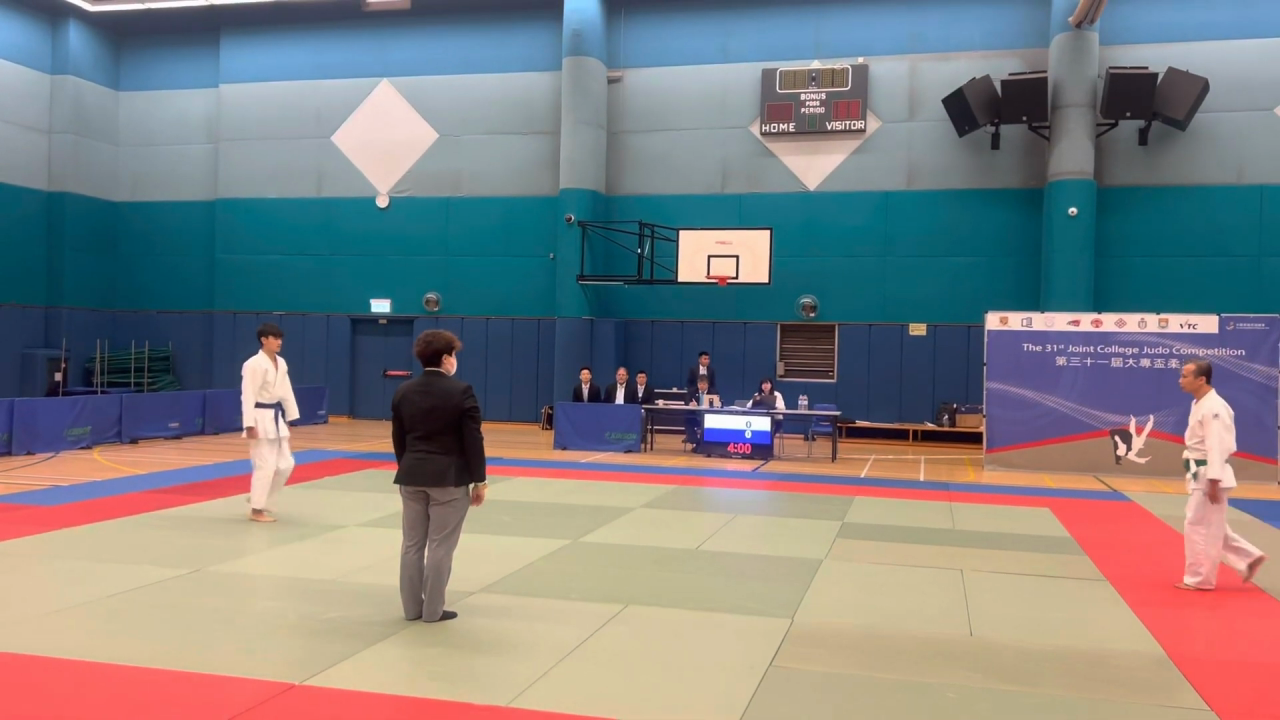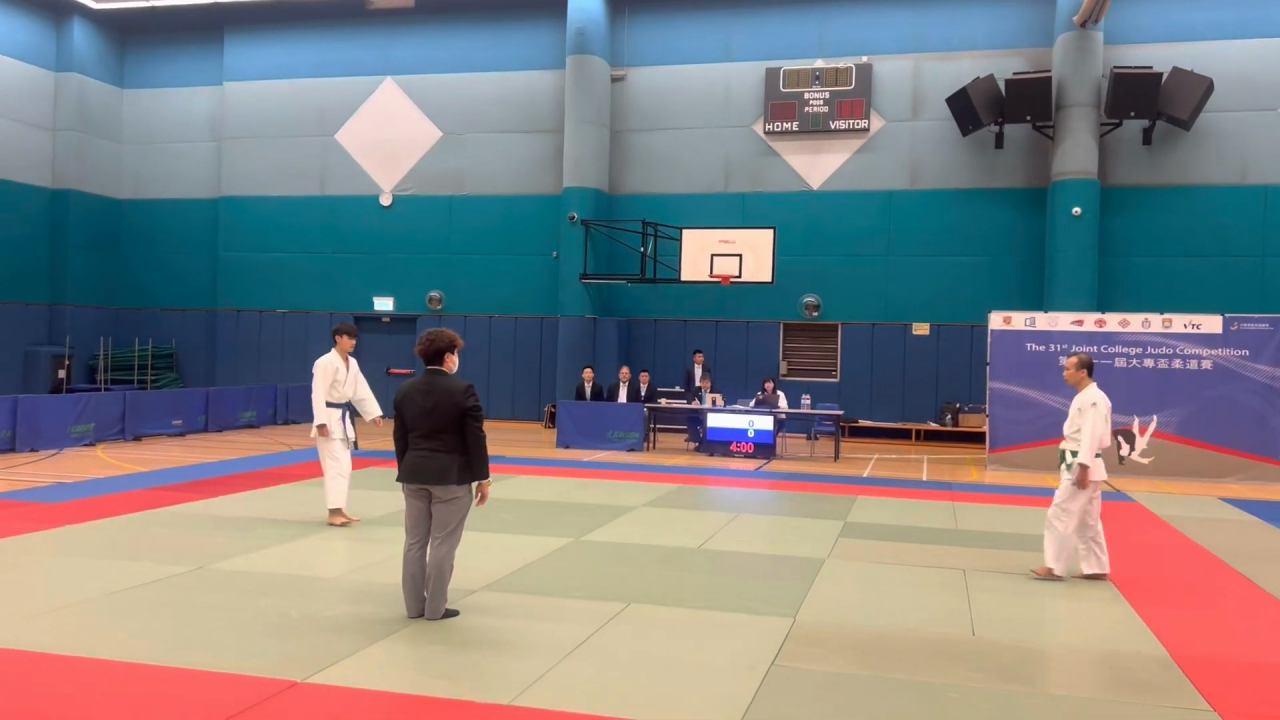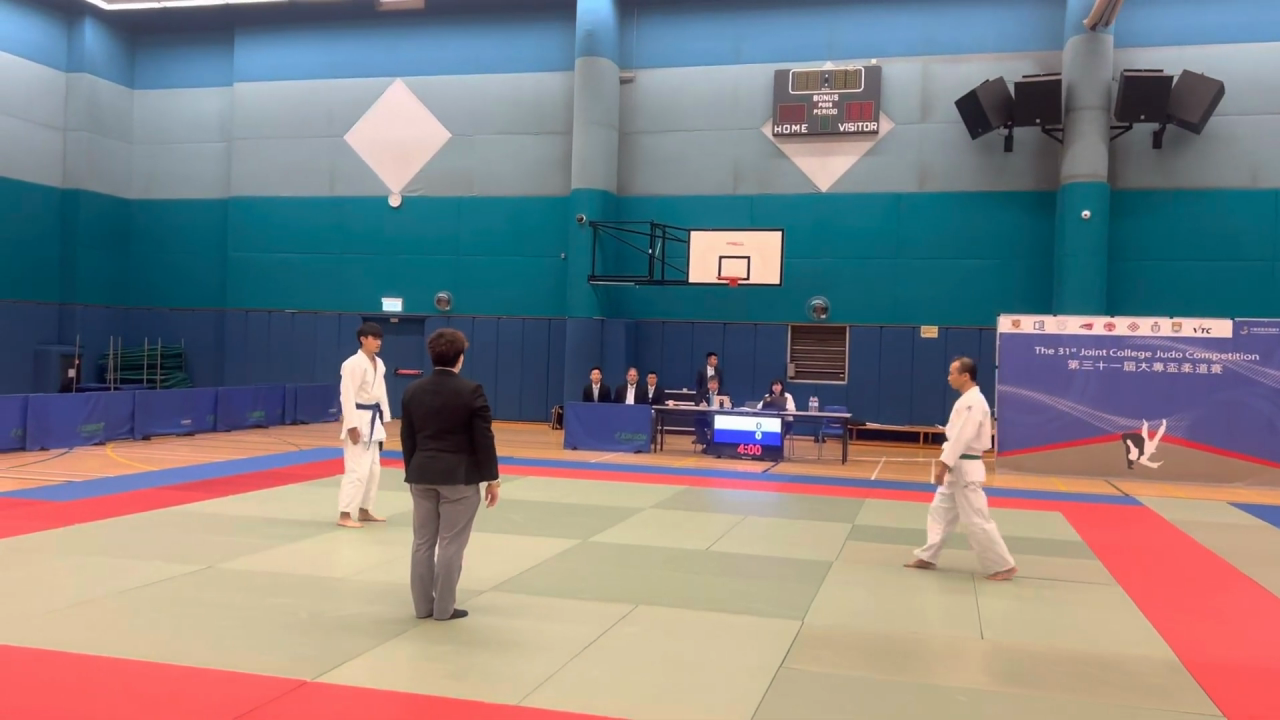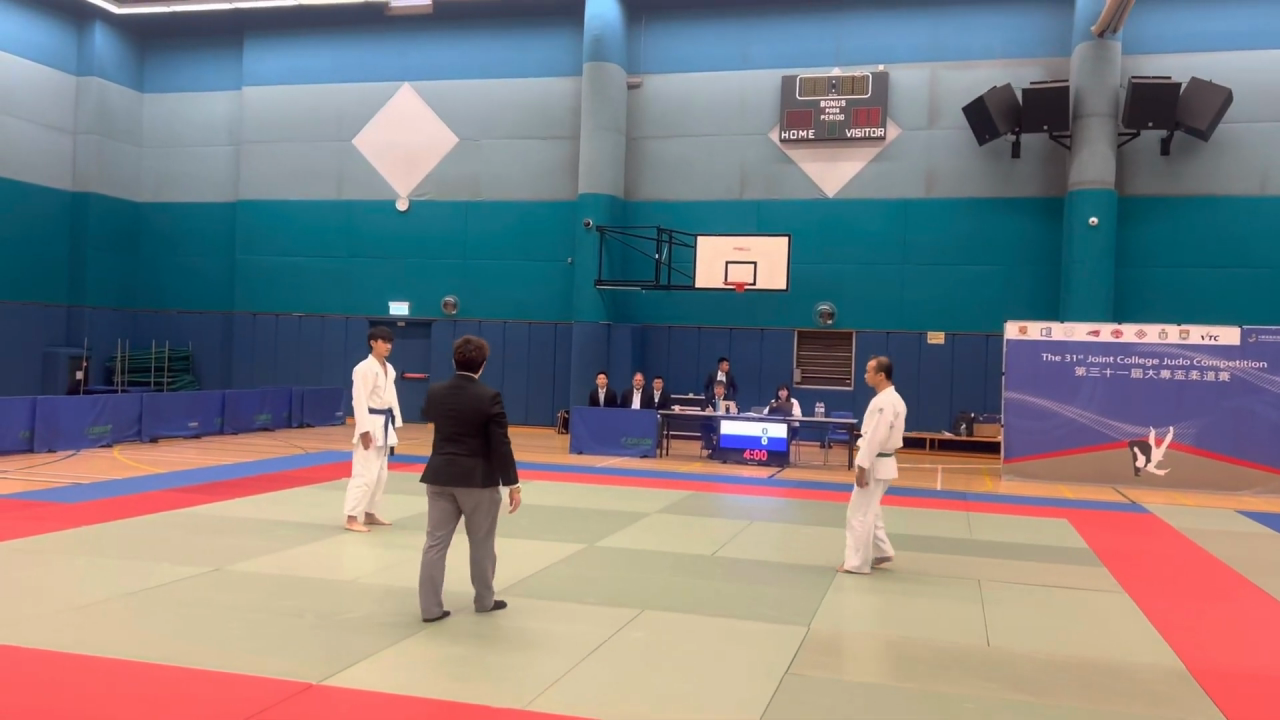
dt=0.7s
person 1, frame 1
left shoulder: (403, 391)
right shoulder: (461, 391)
left elbow: (399, 439)
right elbow: (473, 440)
right wrist: (479, 480)
left hip: (412, 477)
right hip: (449, 479)
left knee: (412, 543)
right knee: (440, 545)
left ankle: (412, 607)
right ankle: (433, 610)
person 1, frame 2
left shoulder: (405, 390)
right shoulder: (463, 390)
left elbow: (400, 437)
right elbow: (475, 438)
right wrist: (483, 478)
left hip: (415, 475)
right hip: (451, 477)
left knee: (414, 541)
right knee: (443, 543)
left ankle: (414, 605)
right ankle: (436, 607)
person 1, frame 3
left shoulder: (413, 391)
right shoulder: (471, 391)
left elbow: (407, 438)
right elbow: (484, 439)
left wrist: (412, 473)
right wrist: (492, 479)
left hip: (422, 475)
right hip: (460, 477)
left knee: (423, 541)
right knee: (451, 544)
left ankle: (423, 605)
right ankle: (444, 608)
person 1, frame 4
left shoulder: (435, 392)
right shoulder: (489, 398)
right elbow: (500, 445)
right wrist: (512, 484)
left hip: (439, 476)
right hip: (477, 479)
left knee: (435, 542)
right knee: (481, 542)
left ankle: (430, 607)
right ankle: (484, 600)
person 2, frame 1
left shoulder: (1213, 408)
right shoulder: (1199, 404)
left elbow: (1218, 447)
left wrist: (1213, 482)
left hip: (1211, 476)
right hip: (1203, 474)
left knee: (1199, 527)
right knee: (1212, 527)
left ankle: (1199, 578)
right ankle: (1248, 557)
person 2, frame 2
left shoulder: (1094, 399)
right shoulder: (1083, 398)
left elbow: (1091, 436)
left wrist: (1083, 468)
left hip: (1083, 467)
right hip: (1077, 465)
left knee: (1060, 514)
right knee: (1086, 520)
left ankle: (1056, 567)
right ankle: (1097, 568)
person 2, frame 3
left shoulder: (971, 402)
right shoulder: (971, 399)
left elbow: (961, 437)
left wrist: (943, 465)
left hip: (964, 468)
right hip: (960, 467)
left knee: (976, 518)
right knee: (939, 511)
left ankle: (1003, 565)
right ankle: (927, 557)
person 2, frame 4
left shoulder: (882, 402)
right shoulder: (894, 399)
left elbow: (874, 438)
left wrist: (862, 467)
left hip: (875, 464)
right hip: (883, 462)
left knee: (860, 513)
right knee: (868, 511)
left ankle: (857, 563)
right ankle: (882, 552)
person 3, frame 1
left shoulder: (281, 363)
right shoulder: (253, 364)
left elbow: (286, 392)
right elbow: (248, 396)
left wrist: (289, 417)
right wrist: (249, 425)
left hip: (277, 418)
right hip: (261, 419)
left knee: (285, 463)
right knee: (265, 466)
left ankle: (258, 497)
right ankle: (257, 510)
person 3, frame 2
left shoulder: (352, 364)
right shoulder: (325, 362)
left elbow: (361, 391)
right elbow: (318, 394)
left wrist: (374, 414)
right wrist: (321, 422)
left hip: (344, 418)
right hip: (329, 418)
left knee: (344, 466)
right knee: (337, 465)
left ankle: (339, 509)
right ankle: (334, 512)
person 3, frame 3
left shoulder: (379, 364)
right shoulder: (353, 364)
right elbow: (347, 396)
left wrist: (382, 420)
right wrist: (352, 425)
left hip: (373, 421)
right hip: (358, 420)
left knee: (373, 469)
right knee: (357, 469)
left ankle: (364, 511)
right ankle: (345, 514)
person 3, frame 4
left shoulder: (389, 369)
right shoulder: (364, 368)
right elbow: (360, 401)
left wrist: (394, 424)
right wrist: (364, 430)
left hip: (384, 425)
right hip: (371, 425)
left knee: (380, 473)
right knee: (364, 474)
left ankle: (369, 514)
right ankle: (352, 518)
